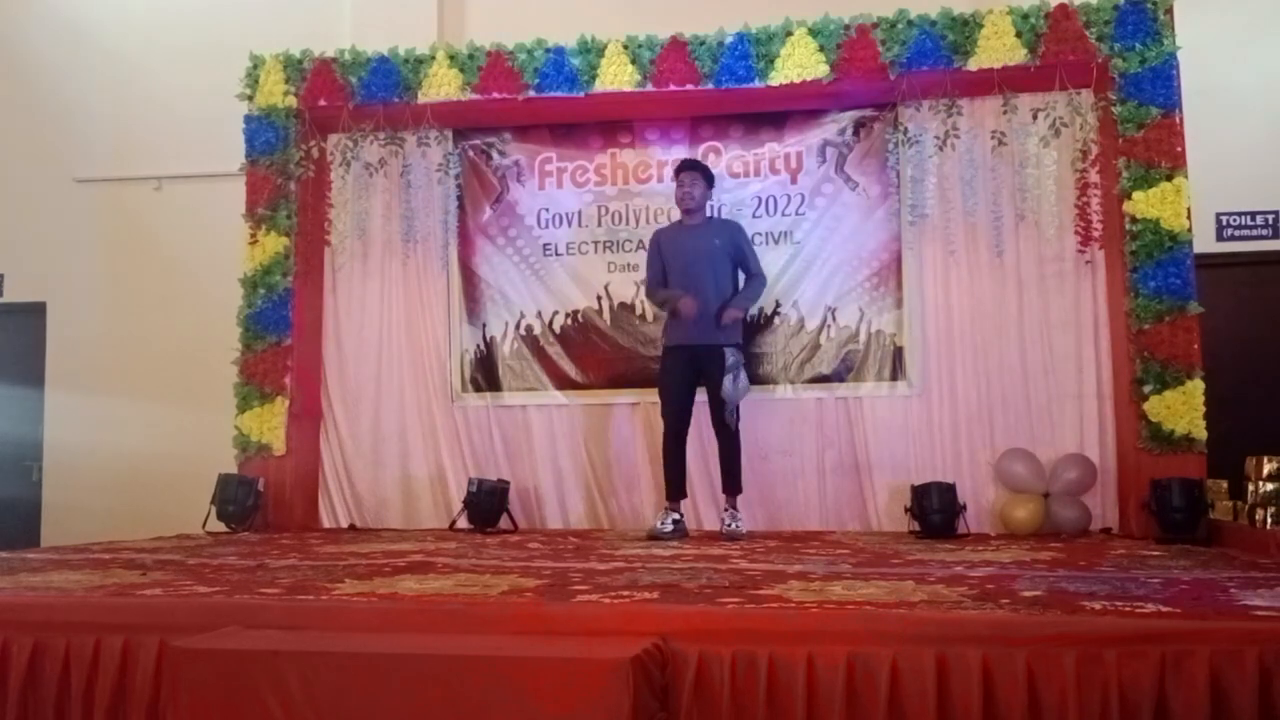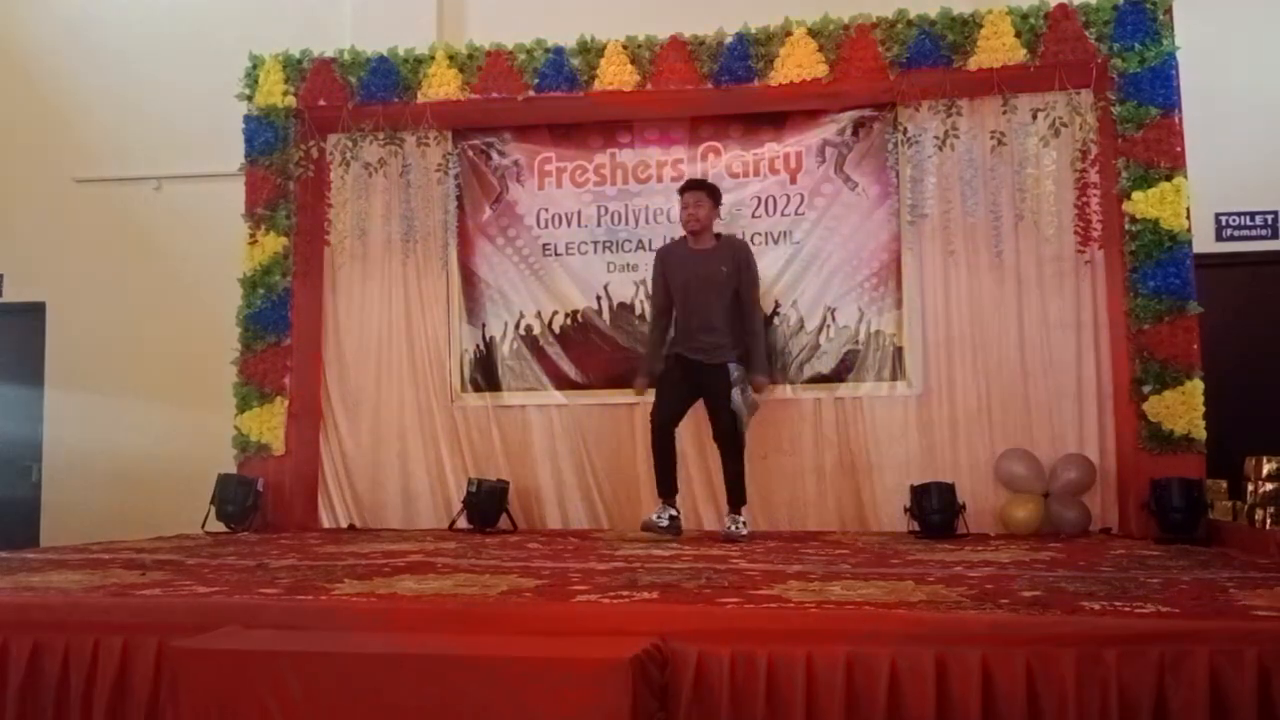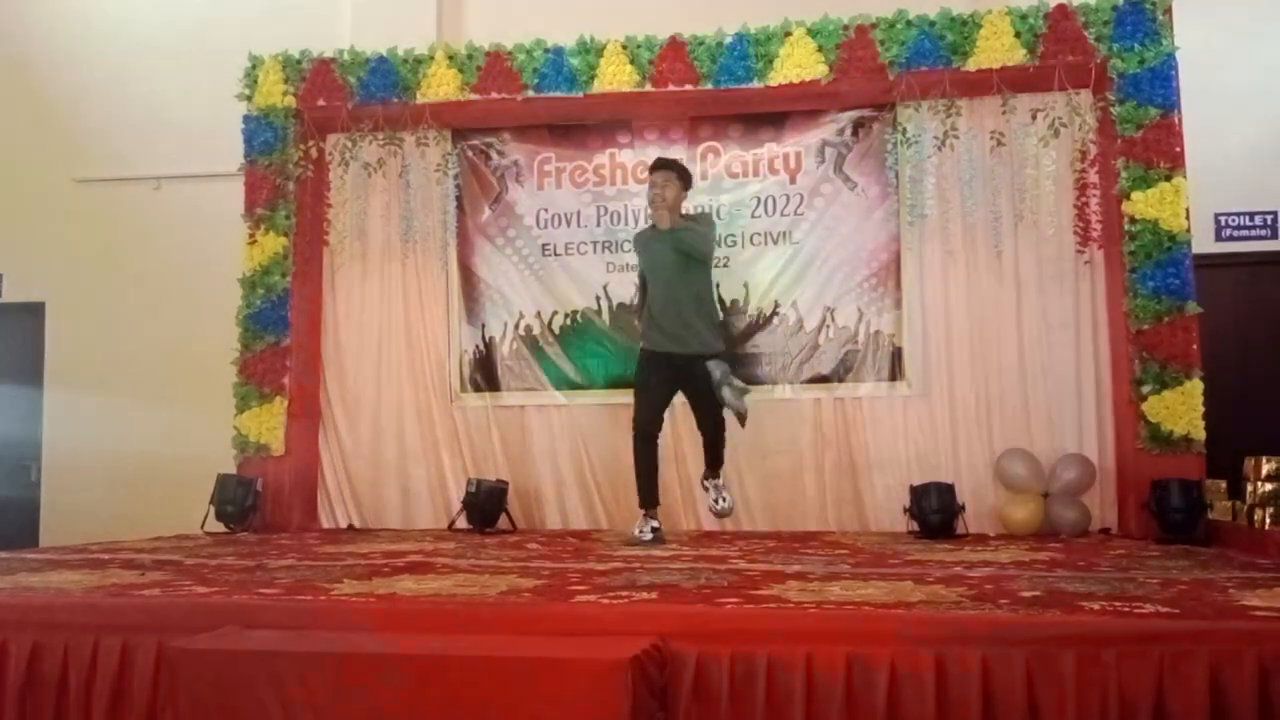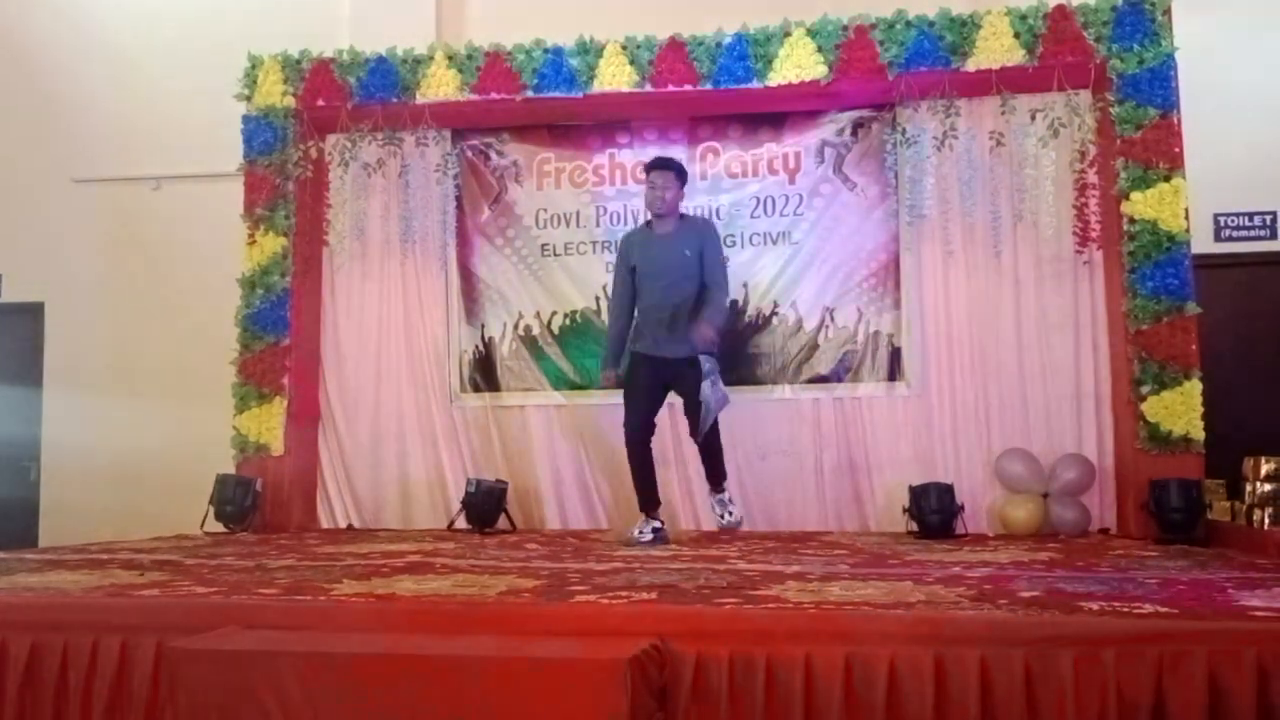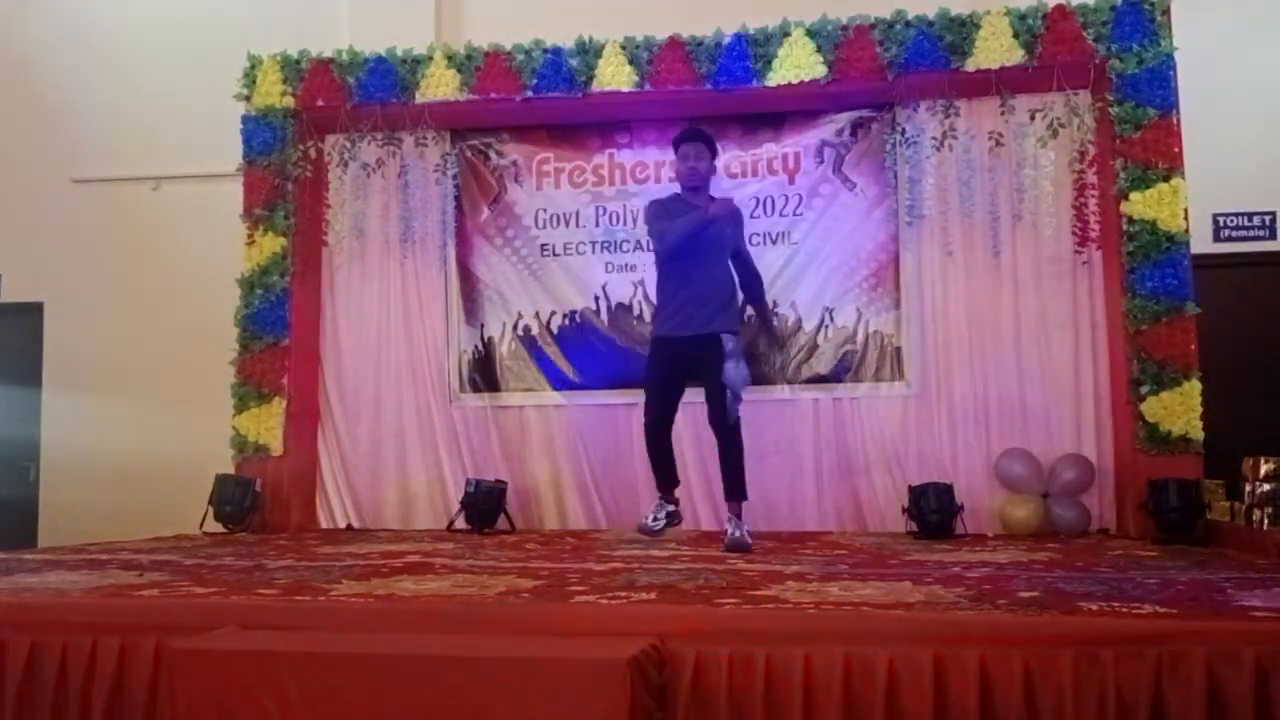
dt=0.3s
person 1, frame 1
left shoulder: (730, 231)
right shoulder: (662, 239)
left elbow: (756, 277)
right elbow: (653, 288)
left wrist: (738, 306)
right wrist: (676, 299)
left hip: (722, 344)
right hip: (678, 344)
left knee: (725, 423)
right knee: (674, 426)
left ankle: (731, 508)
right ankle: (672, 512)
person 1, frame 2
left shoulder: (736, 251)
right shoulder: (667, 256)
left elbow: (750, 311)
right elbow: (660, 314)
left wrist: (758, 367)
right wrist: (647, 368)
left hip: (725, 362)
right hip: (681, 359)
left knee: (729, 437)
right knee: (661, 422)
left ankle: (735, 514)
right ankle: (667, 508)
person 1, frame 3
left shoulder: (700, 224)
right shoulder: (643, 240)
left elbow: (704, 251)
left wrist: (671, 226)
left hip: (701, 349)
right hip: (656, 352)
left knee: (712, 425)
right knee: (644, 429)
left ankle: (713, 478)
right ankle: (650, 517)
person 1, frame 4
left shoulder: (701, 231)
right shoulder: (631, 242)
left elbow: (718, 285)
right elbow: (622, 303)
left wrist: (710, 322)
right wrist: (610, 360)
left hip: (692, 353)
right hip: (645, 355)
left knee: (704, 429)
right knee: (636, 433)
left ankle: (718, 493)
right ankle: (651, 518)
person 1, frame 5
left shoulder: (731, 211)
right shoulder: (661, 209)
left elbow: (747, 268)
right elbow: (667, 242)
left wrist: (766, 319)
right wrist: (706, 214)
left hip: (719, 335)
right hip: (670, 335)
left knee: (725, 422)
right knee: (656, 422)
left ankle: (735, 518)
right ankle: (666, 500)
